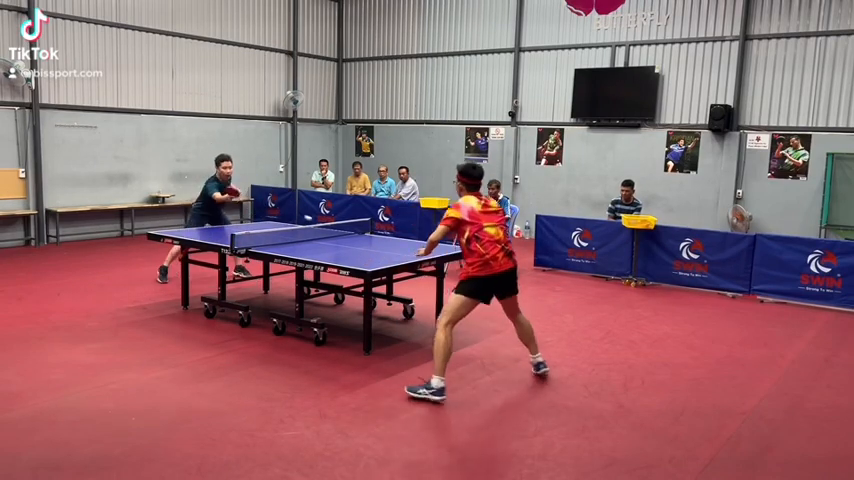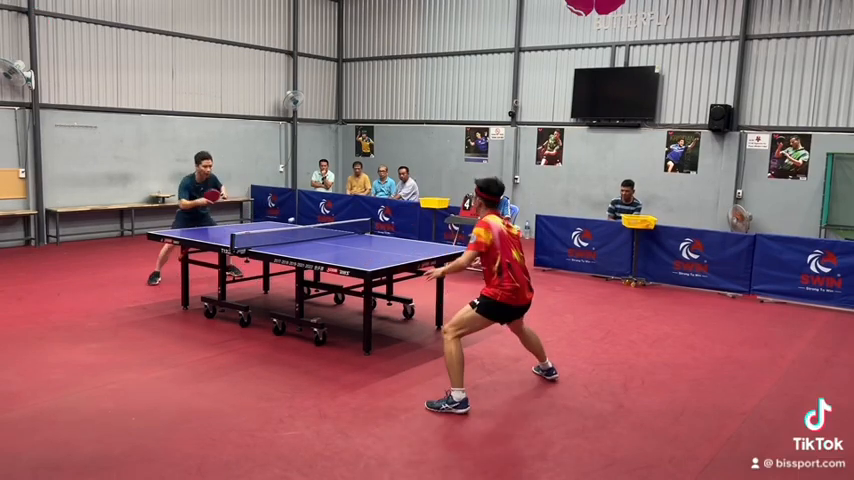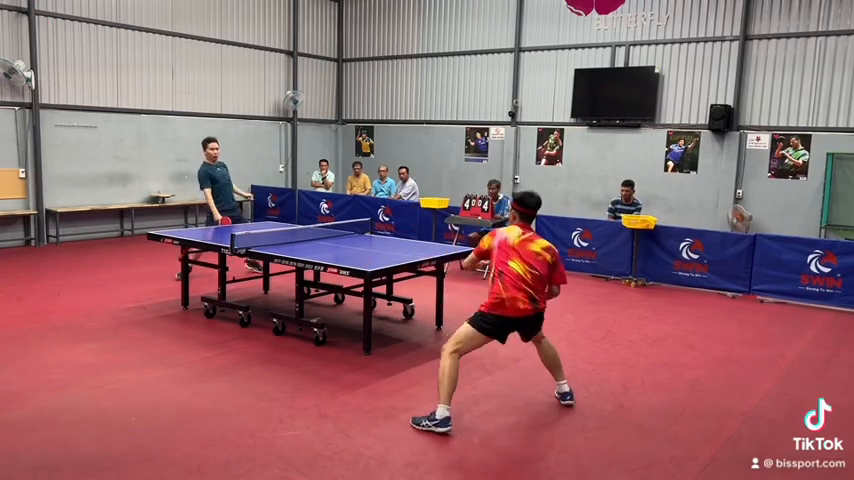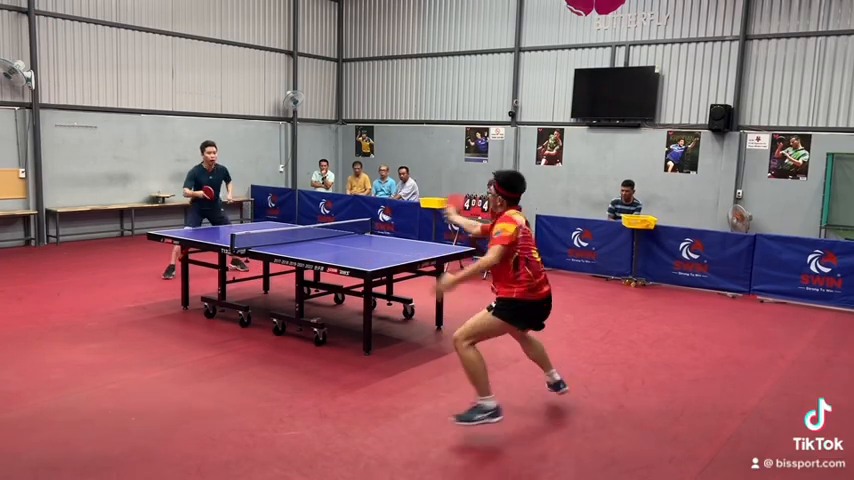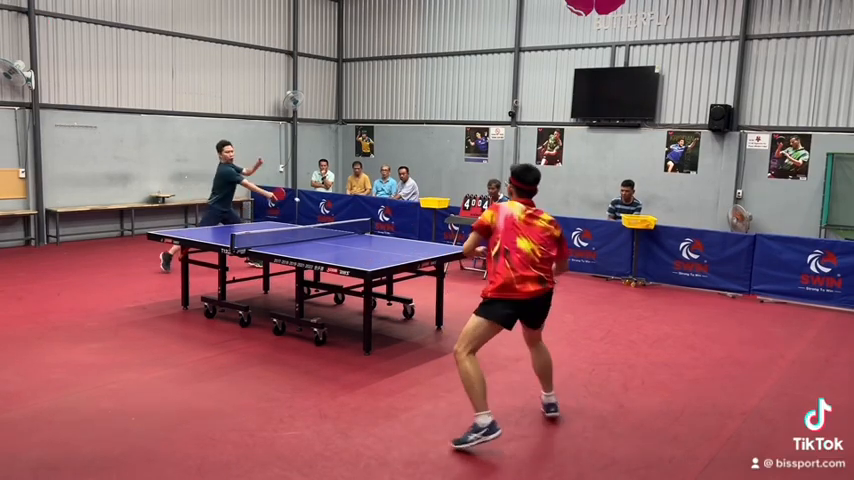
dt=0.4s
person 1, frame 1
left shoulder: (460, 206)
right shoulder: (494, 205)
left elbow: (436, 237)
left wrist: (426, 251)
left hip: (480, 273)
right hip: (506, 268)
left knee: (445, 322)
right knee: (515, 314)
left ankle: (436, 385)
right ankle: (538, 362)
person 1, frame 2
left shoulder: (485, 225)
right shoulder: (507, 225)
left elbow: (465, 262)
left wrist: (441, 271)
right wrist: (473, 251)
left hip: (500, 296)
right hip: (522, 295)
left knee: (451, 332)
right knee: (519, 328)
left ankle: (458, 398)
right ankle: (547, 367)
person 1, frame 3
left shoulder: (497, 235)
right shoulder: (549, 248)
left elbow: (467, 265)
right elbow: (555, 291)
left wrist: (486, 260)
left hip: (498, 309)
right hip: (531, 311)
left knee: (451, 350)
right knee: (539, 339)
left ankle: (441, 416)
right ankle: (564, 390)
person 1, frame 4
left shoulder: (507, 221)
right shoulder: (514, 219)
left elbow: (492, 260)
right elbow: (479, 229)
left wrist: (454, 280)
right wrist: (455, 217)
left hip: (521, 298)
right hip: (539, 297)
left knee: (462, 340)
right knee: (521, 335)
left ankle: (488, 405)
right ankle: (554, 379)
person 1, frame 5
left shoulder: (498, 210)
right shoulder: (550, 222)
left elbow: (468, 249)
right elbow: (563, 266)
left wrist: (487, 249)
left hip: (504, 293)
right hip: (540, 292)
left knee: (463, 351)
right knee: (534, 341)
left ankle: (484, 423)
right ankle: (549, 401)
person 2, frame 1
left shoulder: (227, 176)
right shoulder: (212, 184)
right elbow: (218, 198)
left wrist: (234, 189)
right wrist: (227, 197)
left hip: (216, 212)
right hip: (200, 213)
left ankle: (238, 267)
right ankle: (164, 268)
person 2, frame 2
left shoulder: (212, 178)
right shoulder: (186, 182)
left elbow: (221, 187)
right elbow: (183, 205)
left wrist: (223, 193)
right wrist: (197, 202)
left hip: (203, 216)
right hip: (185, 217)
right knee: (171, 243)
left ankle: (229, 266)
right ankle: (156, 273)
person 2, frame 3
left shoulder: (222, 166)
right shoulder: (203, 171)
right elbow: (207, 194)
left wrist: (243, 194)
right wrist: (215, 213)
left hip: (233, 208)
right hip: (217, 212)
left ankle: (252, 262)
person 2, frame 4
left shoulder: (221, 169)
right shoulder: (194, 172)
left elbow: (229, 182)
right elbow: (186, 192)
left wrist: (229, 194)
right wrist: (197, 193)
left hip: (215, 209)
right hip: (197, 209)
left ankle: (235, 260)
right ankle: (172, 266)
person 2, frame 5
left shoulder: (230, 166)
right shoulder: (225, 170)
left elbow: (247, 172)
right elbow: (246, 184)
left wrist: (257, 165)
right wrist: (266, 194)
left hip: (226, 208)
right hip: (215, 208)
right ankle: (168, 255)
